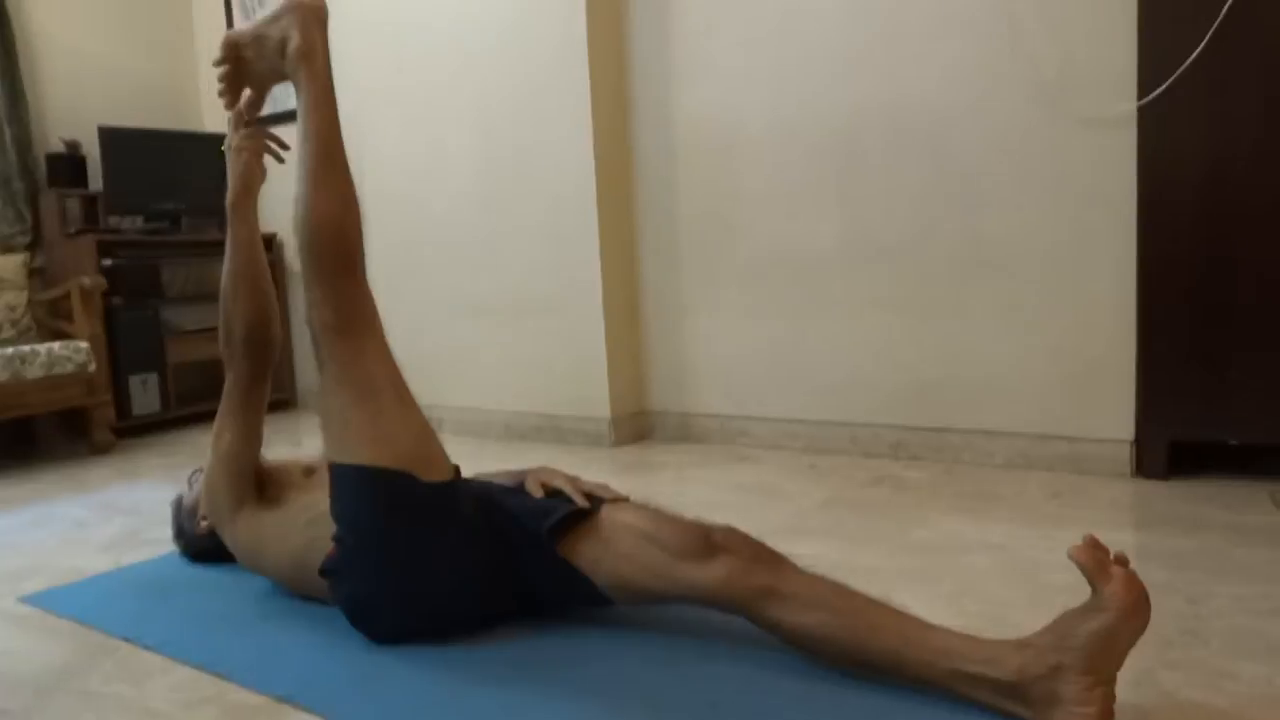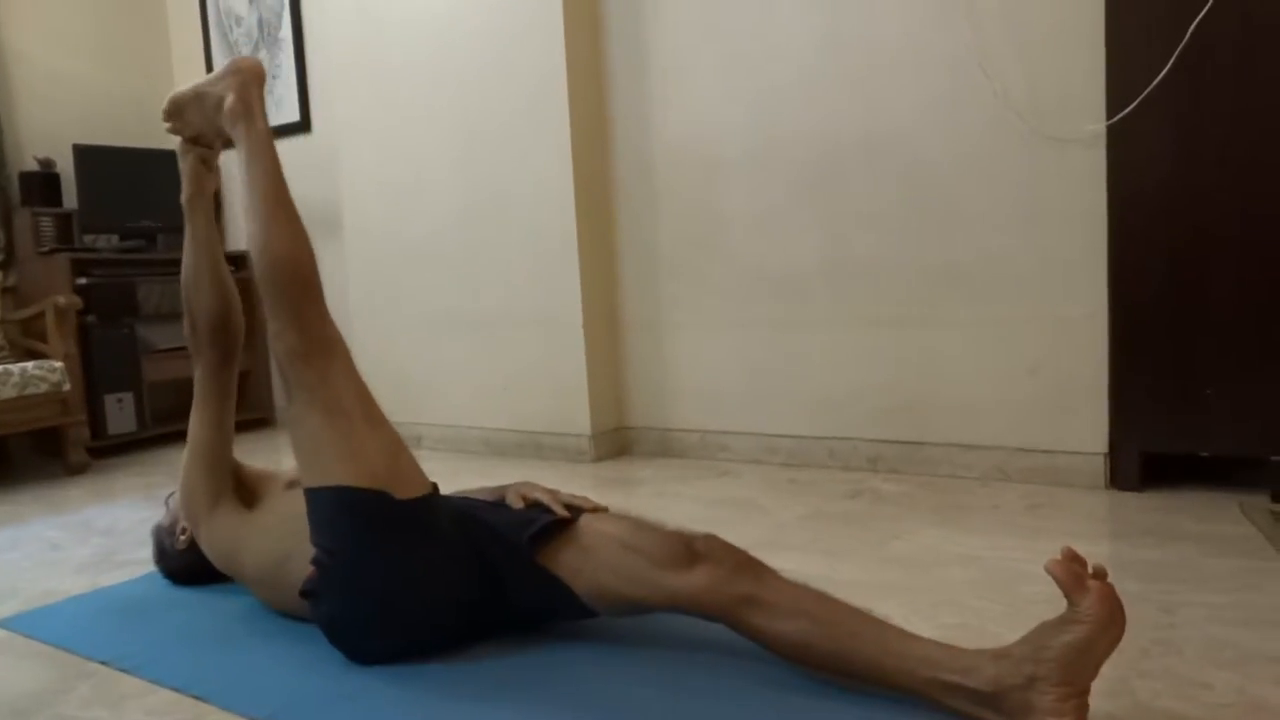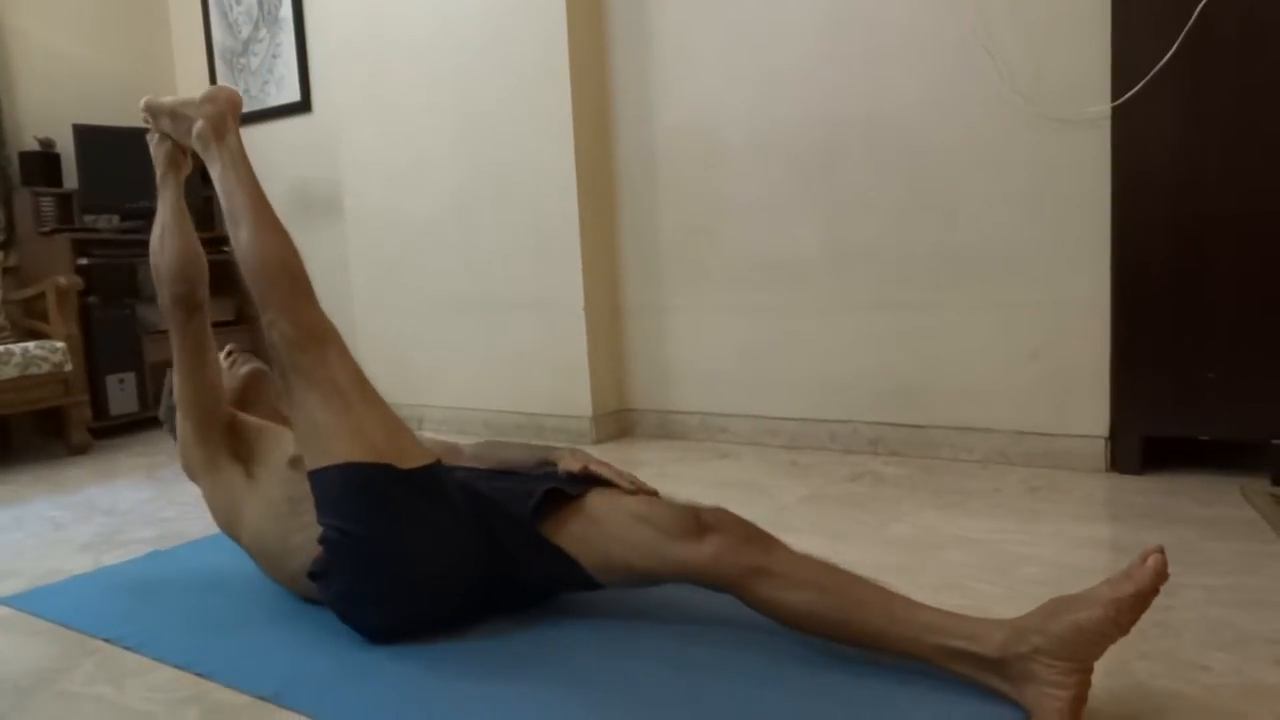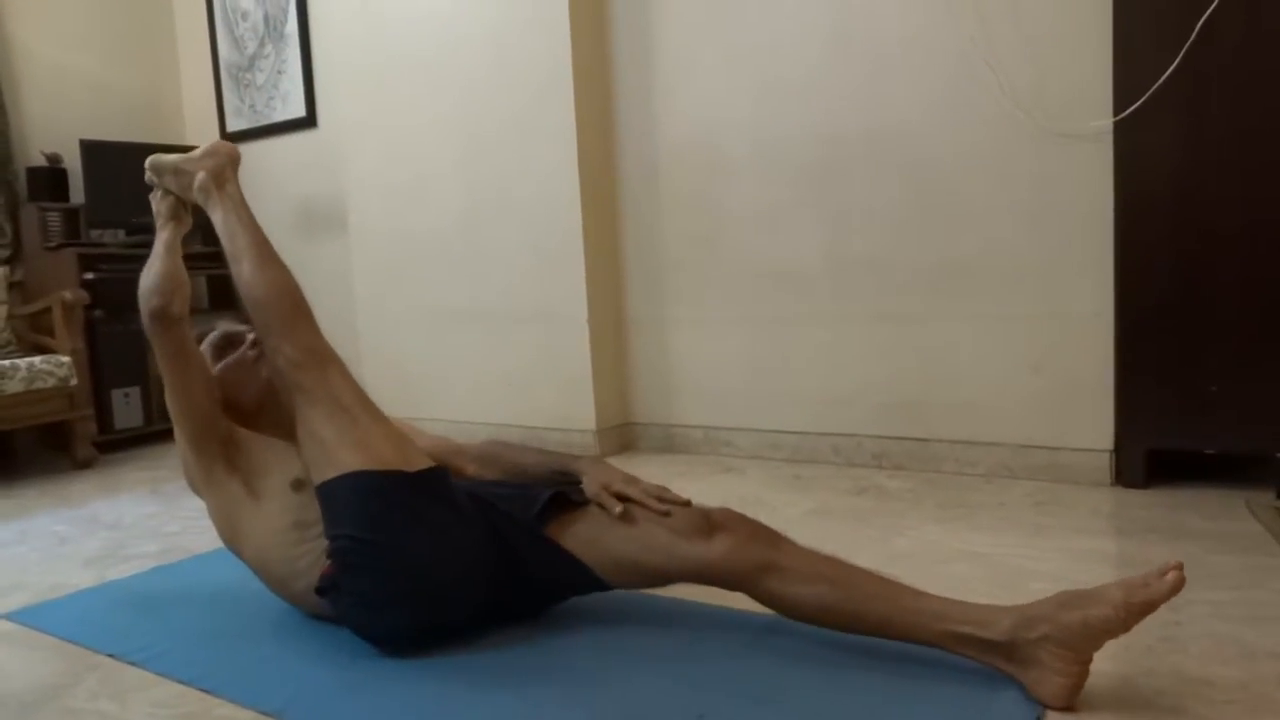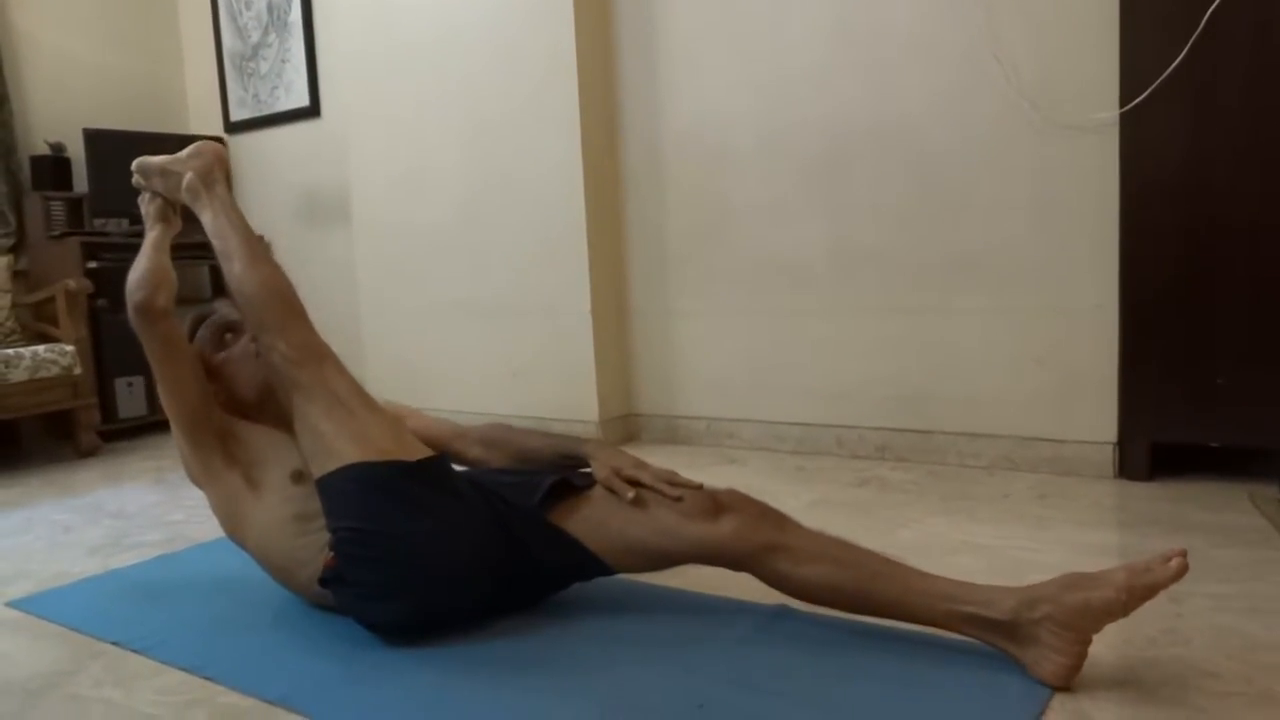
dt=1s
person 1, frame 1
left shoulder: (309, 482)
right shoulder: (230, 499)
right elbow: (250, 355)
left wrist: (525, 474)
right wrist: (240, 197)
left hip: (465, 548)
right hip: (398, 559)
left knee: (720, 555)
right knee: (337, 295)
person 1, frame 2
left shoulder: (293, 495)
right shoulder: (212, 504)
left elbow: (421, 492)
right elbow: (215, 347)
left wrist: (510, 488)
right wrist: (197, 198)
left hip: (446, 558)
right hip: (380, 576)
left knee: (698, 563)
right knee: (296, 321)
person 1, frame 3
left shoulder: (319, 438)
right shoulder: (218, 449)
left elbow: (460, 453)
right elbow: (180, 297)
left wrist: (555, 458)
right wrist: (172, 176)
left hip: (460, 533)
right hip: (387, 558)
left knee: (709, 536)
right knee: (298, 320)
person 1, frame 4
left shoulder: (337, 438)
right shoulder: (217, 456)
left elbow: (475, 455)
right elbow: (162, 312)
left wrist: (579, 467)
right wrist: (175, 220)
left hip: (471, 547)
right hip: (394, 574)
left knee: (715, 536)
right knee: (308, 344)
left ankle: (1010, 636)
person 1, frame 5
left shoulder: (344, 421)
right shoulder: (218, 447)
left elbow: (472, 438)
right elbow: (150, 306)
left wrist: (588, 451)
right wrist: (168, 216)
left hip: (473, 531)
right hip: (397, 567)
left knee: (722, 517)
right knee: (301, 337)
left ankle: (1013, 617)
